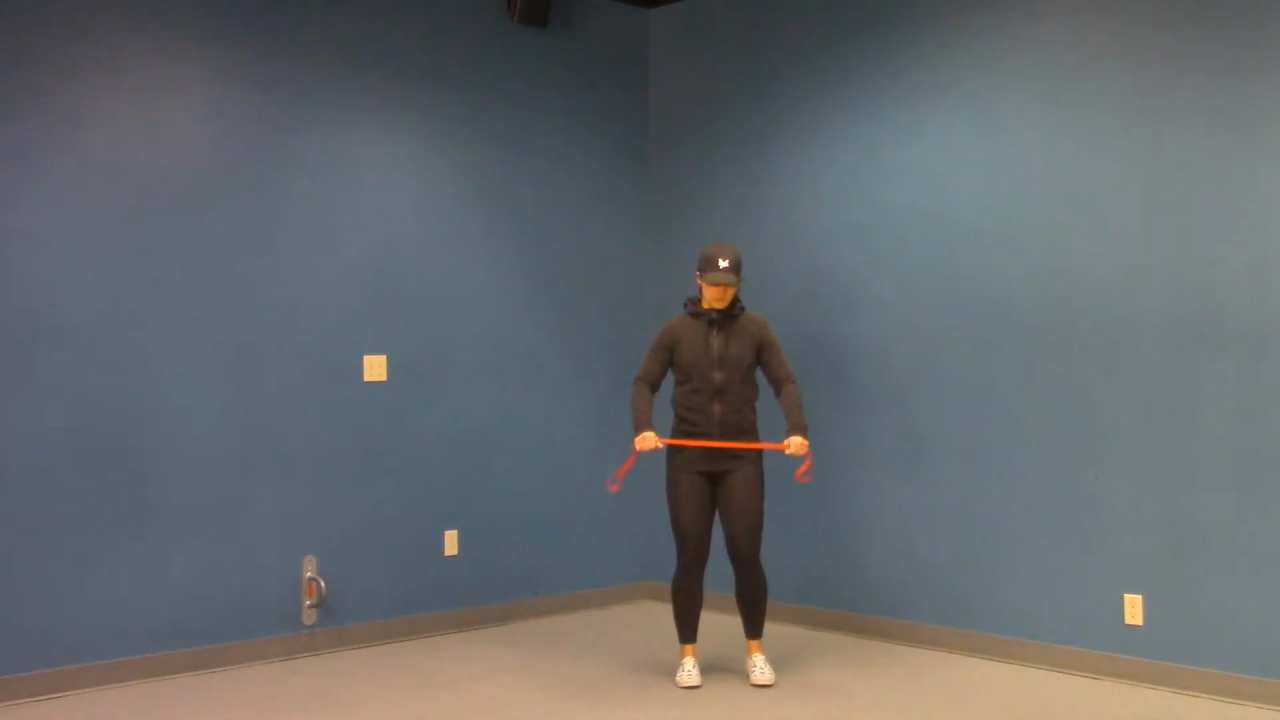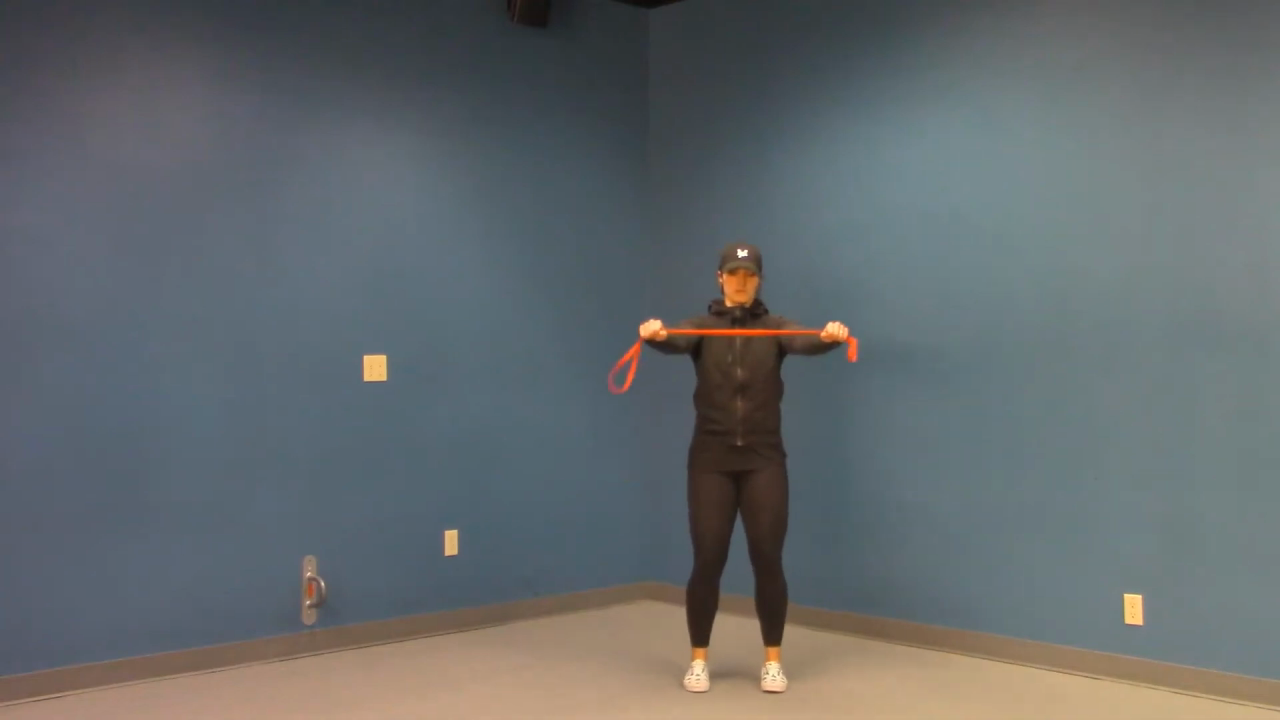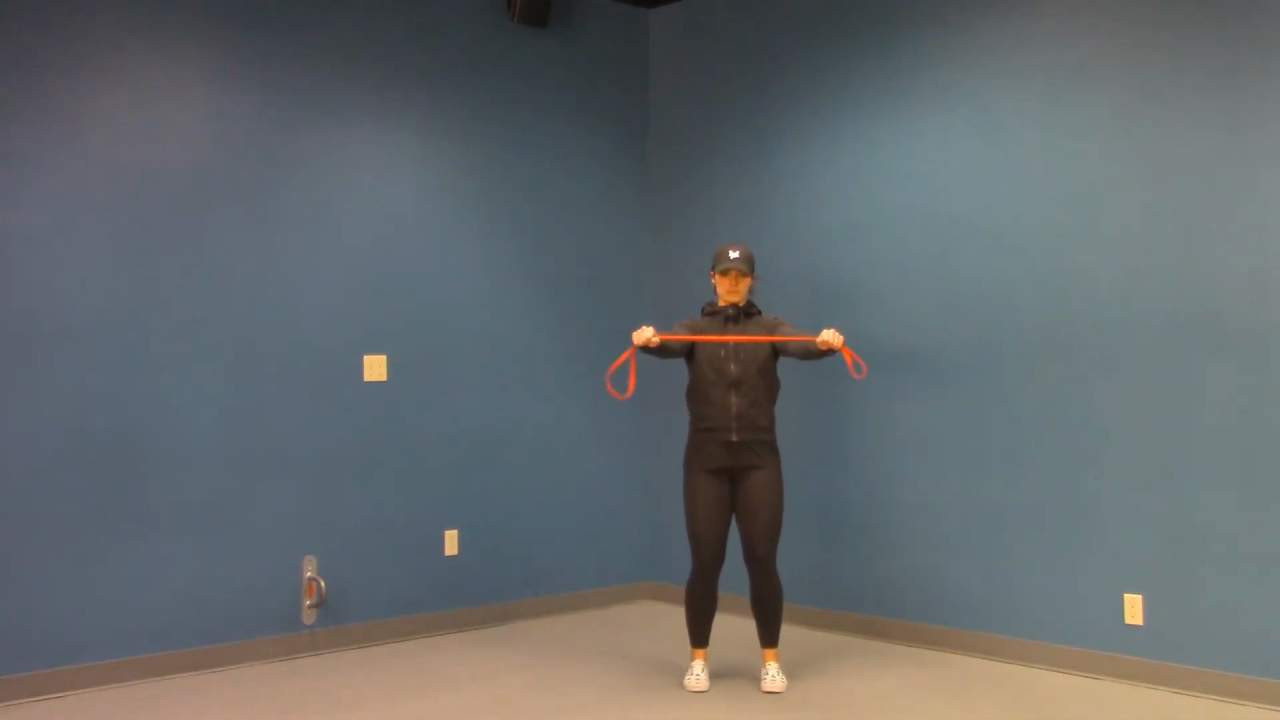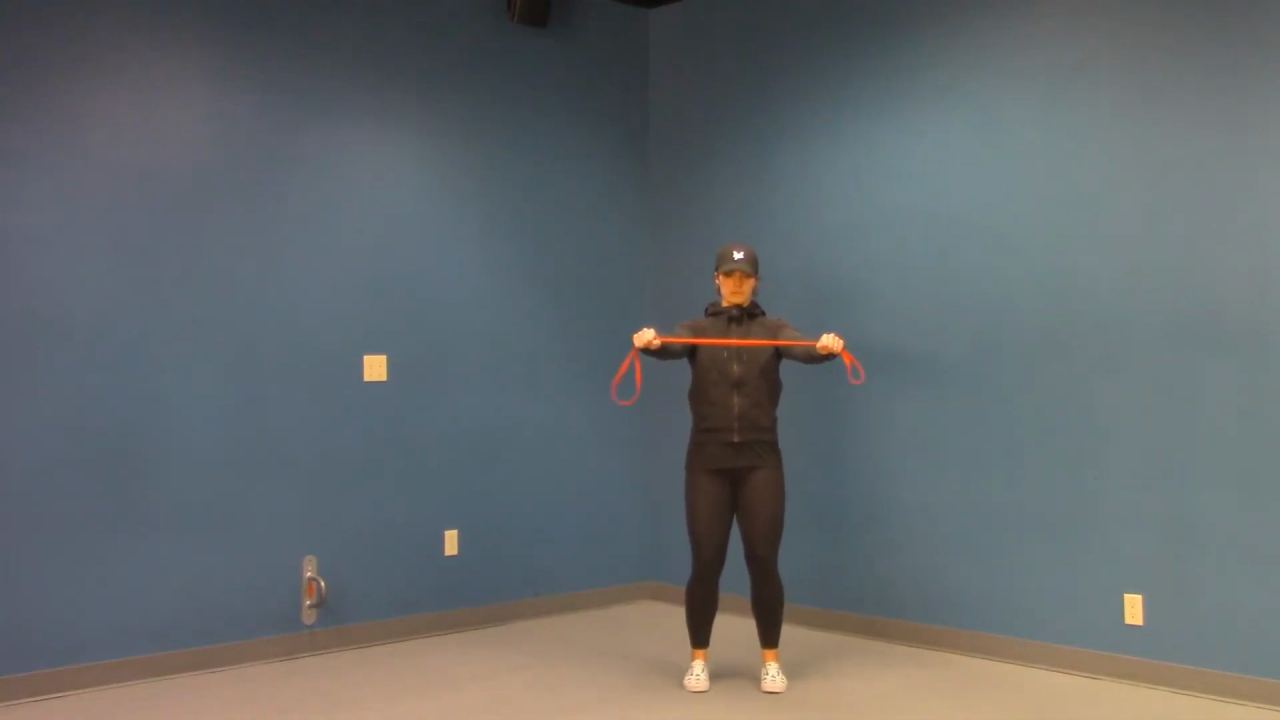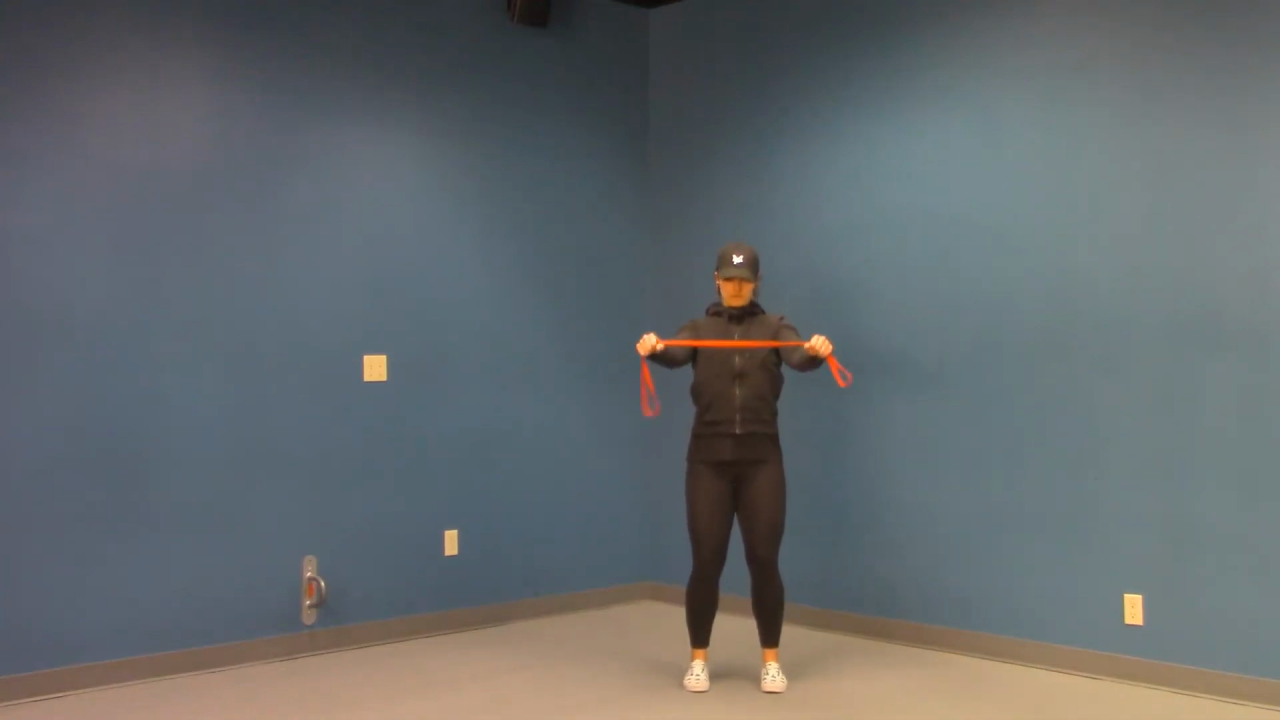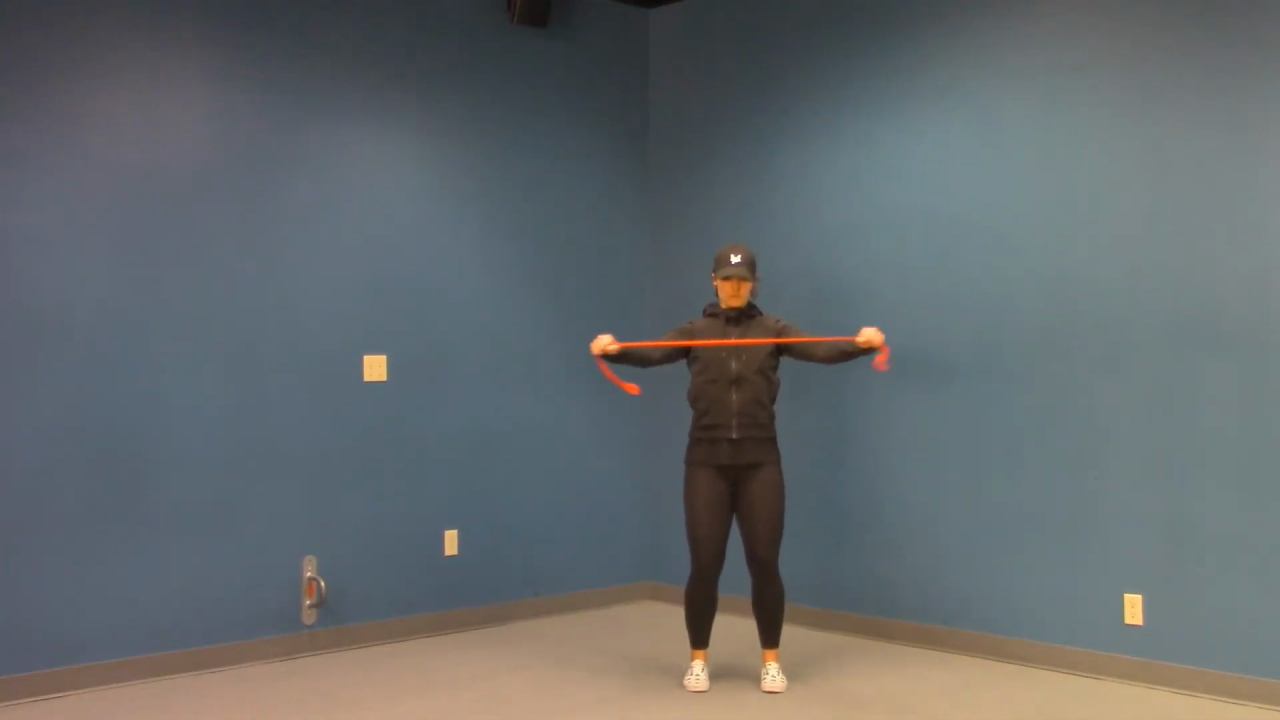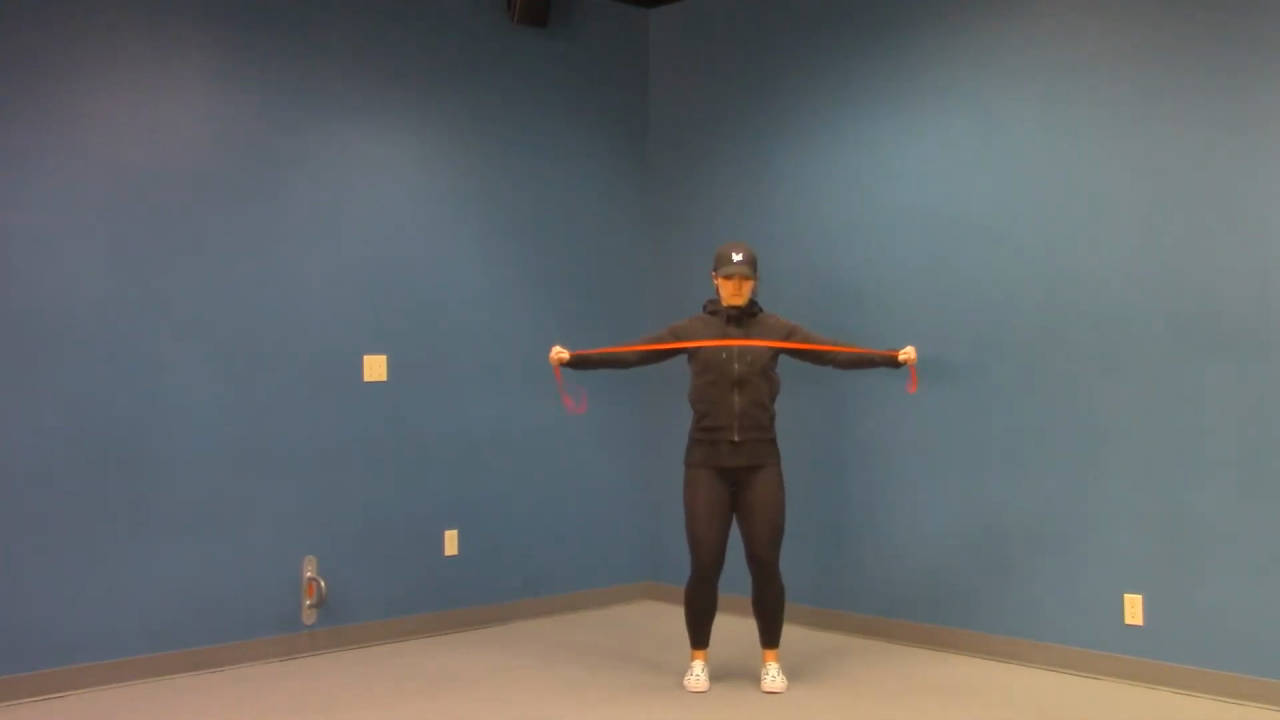
dt=0.7s
person 1, frame 1
left shoulder: (755, 328)
right shoulder: (676, 329)
left elbow: (785, 382)
right elbow: (645, 382)
left wrist: (797, 428)
right wrist: (643, 426)
left hip: (741, 457)
right hip: (688, 457)
left knee: (746, 556)
right knee: (690, 559)
left ankle: (755, 651)
right ankle: (688, 656)
person 1, frame 2
left shoulder: (775, 326)
right shoulder: (702, 326)
left elbow: (804, 343)
right elbow: (677, 341)
left wrist: (829, 337)
right wrist: (656, 335)
left hip: (763, 458)
right hip: (711, 458)
left knee: (768, 560)
right knee: (707, 562)
left ankle: (772, 660)
right ankle: (698, 659)
person 1, frame 3
left shoulder: (768, 327)
right shoulder: (695, 327)
left elbow: (796, 345)
right elbow: (671, 345)
left wrist: (823, 344)
right wrist: (650, 340)
left hip: (758, 459)
right hip: (706, 459)
left knee: (762, 561)
right knee: (705, 562)
left ankle: (770, 660)
right ankle: (698, 659)
person 1, frame 4
left shoulder: (772, 328)
right shoulder: (699, 328)
left elbow: (800, 349)
right elbow: (673, 346)
left wrist: (824, 348)
right wrist: (650, 342)
left hip: (760, 460)
right hip: (708, 460)
left knee: (764, 563)
right knee: (706, 564)
left ankle: (771, 660)
right ankle: (698, 659)
person 1, frame 5
left shoulder: (774, 326)
right shoulder: (700, 327)
left elbow: (797, 357)
right elbow: (676, 354)
left wrist: (816, 351)
right wrist: (653, 349)
left hip: (761, 457)
right hip: (709, 457)
left knee: (764, 561)
right knee: (706, 562)
left ankle: (771, 660)
right ankle: (698, 659)
person 1, frame 6
left shoulder: (772, 329)
right shoulder: (694, 331)
left elbow: (818, 350)
right elbow: (653, 354)
left wrist: (861, 344)
right wrist: (612, 351)
left hip: (759, 460)
right hip: (706, 460)
left knee: (764, 563)
right knee: (705, 564)
left ankle: (770, 660)
right ankle: (698, 659)
person 1, frame 7
left shoulder: (775, 329)
right shoulder: (693, 329)
left elbow: (834, 353)
right elbow: (634, 354)
left wrist: (893, 357)
right wrist: (573, 358)
left hip: (760, 461)
right hip: (707, 461)
left knee: (765, 564)
right knee: (705, 565)
left ankle: (771, 660)
right ankle: (698, 659)
